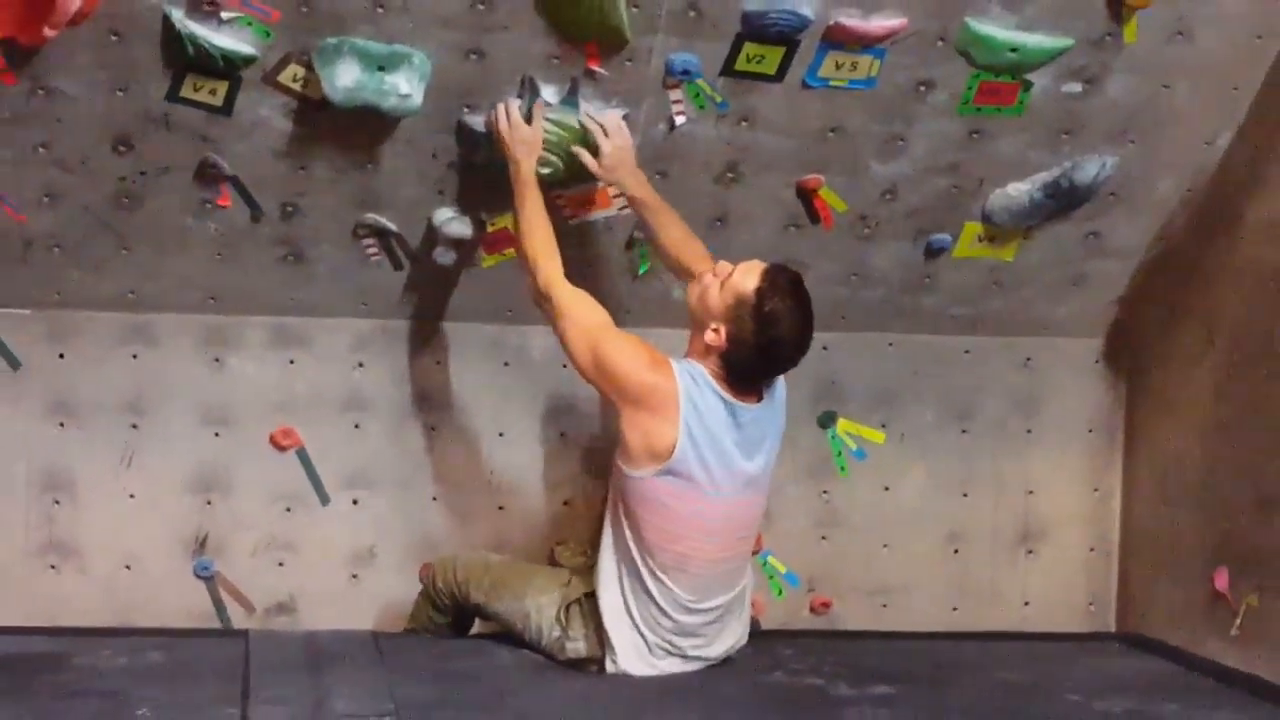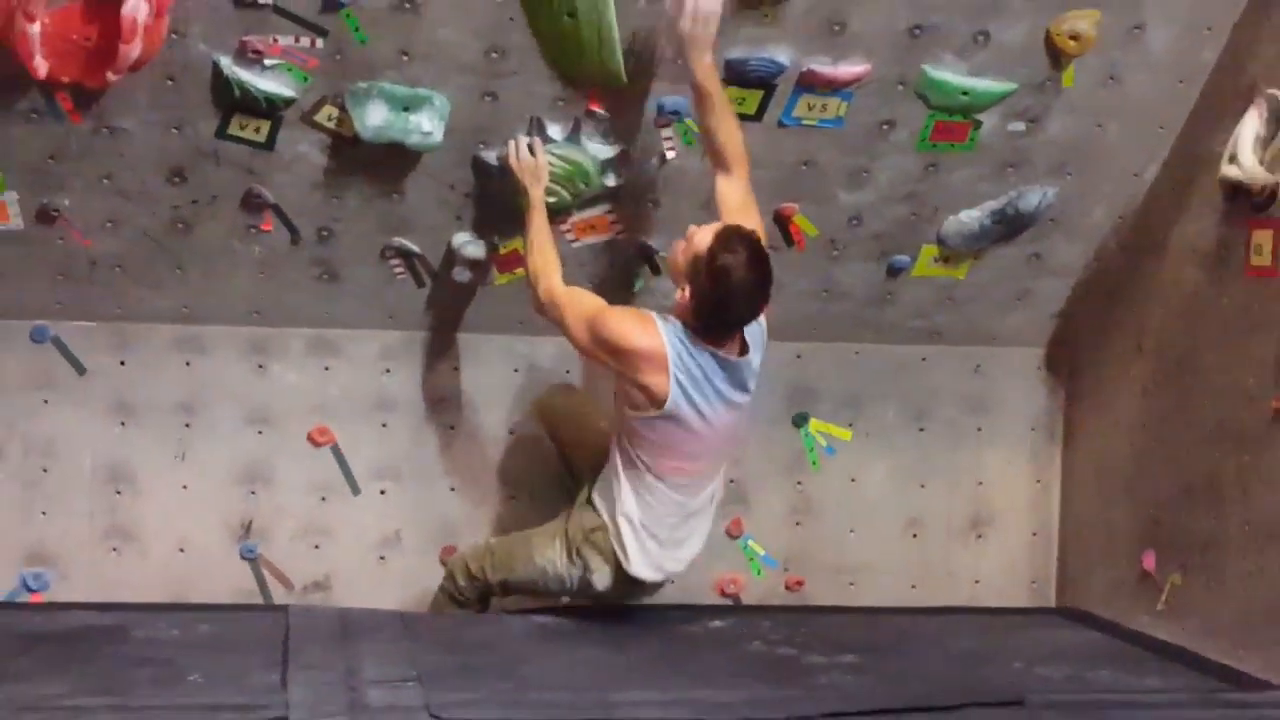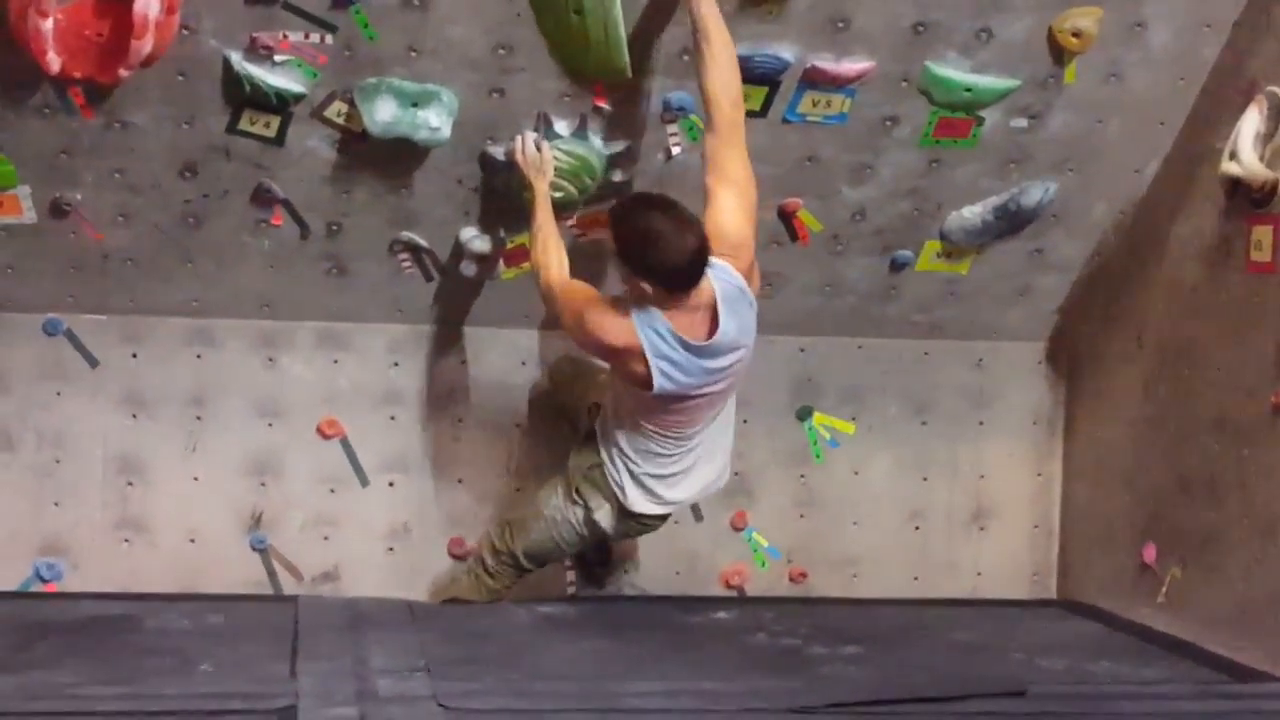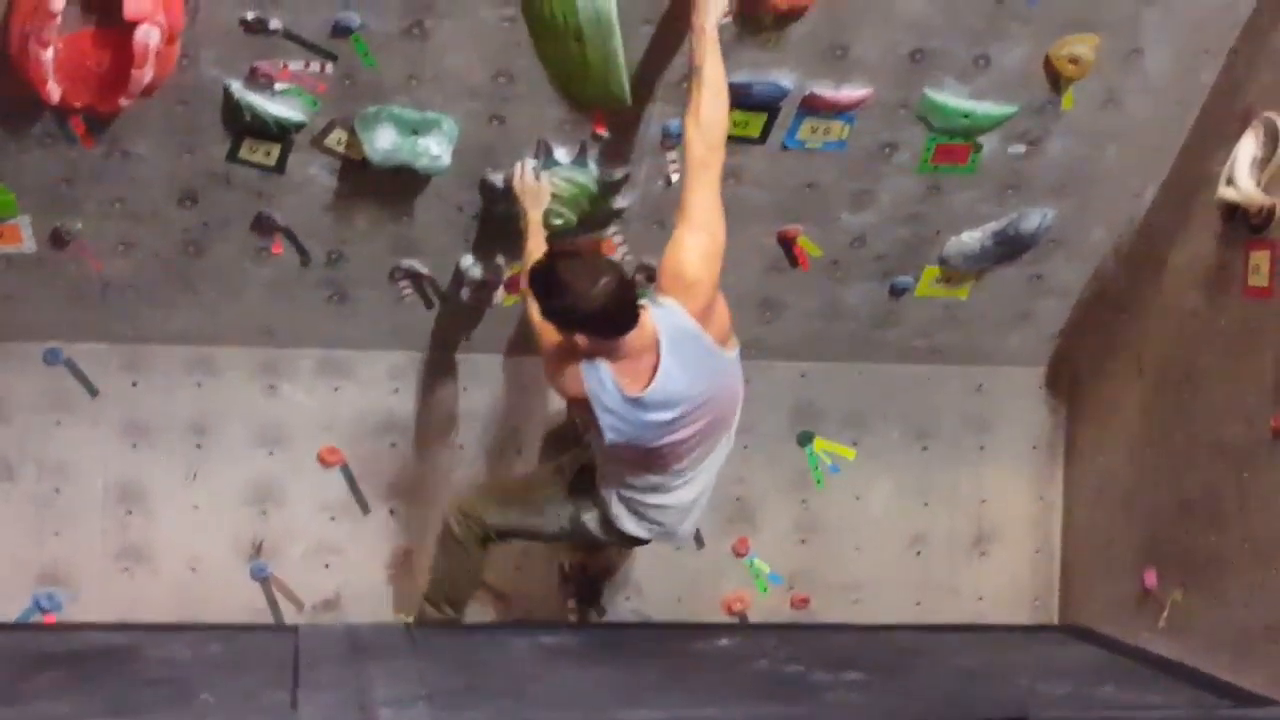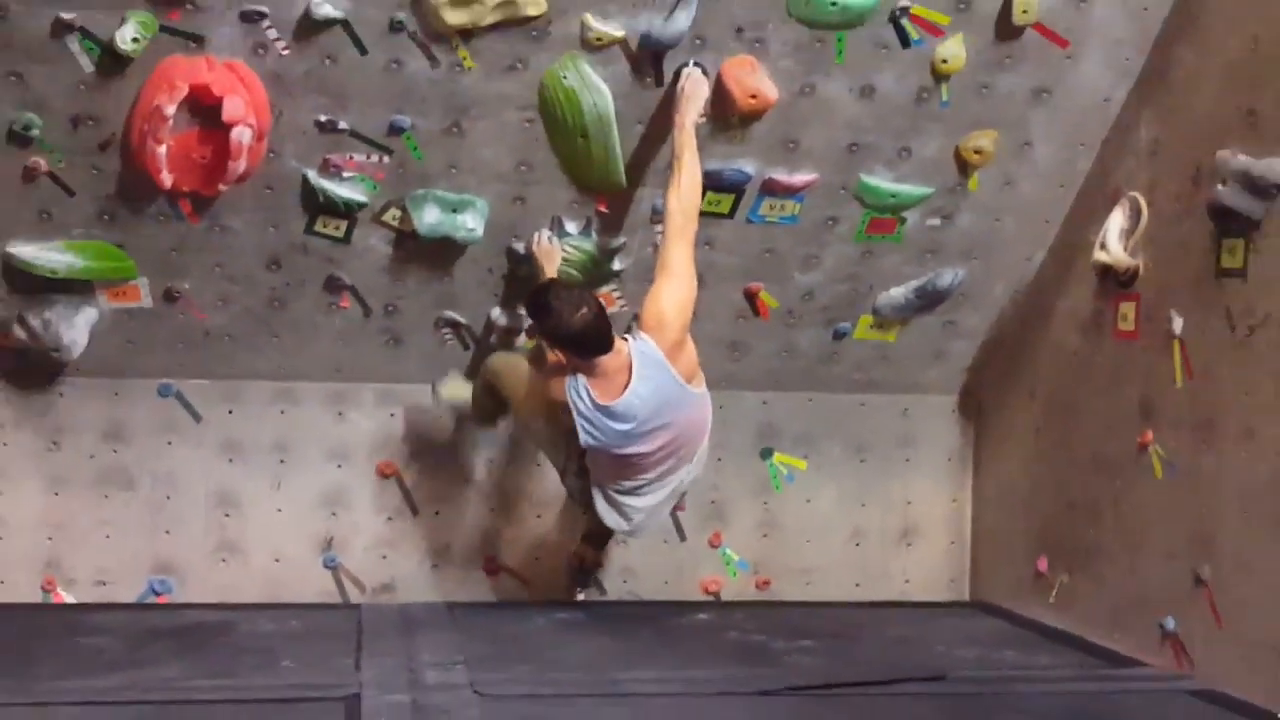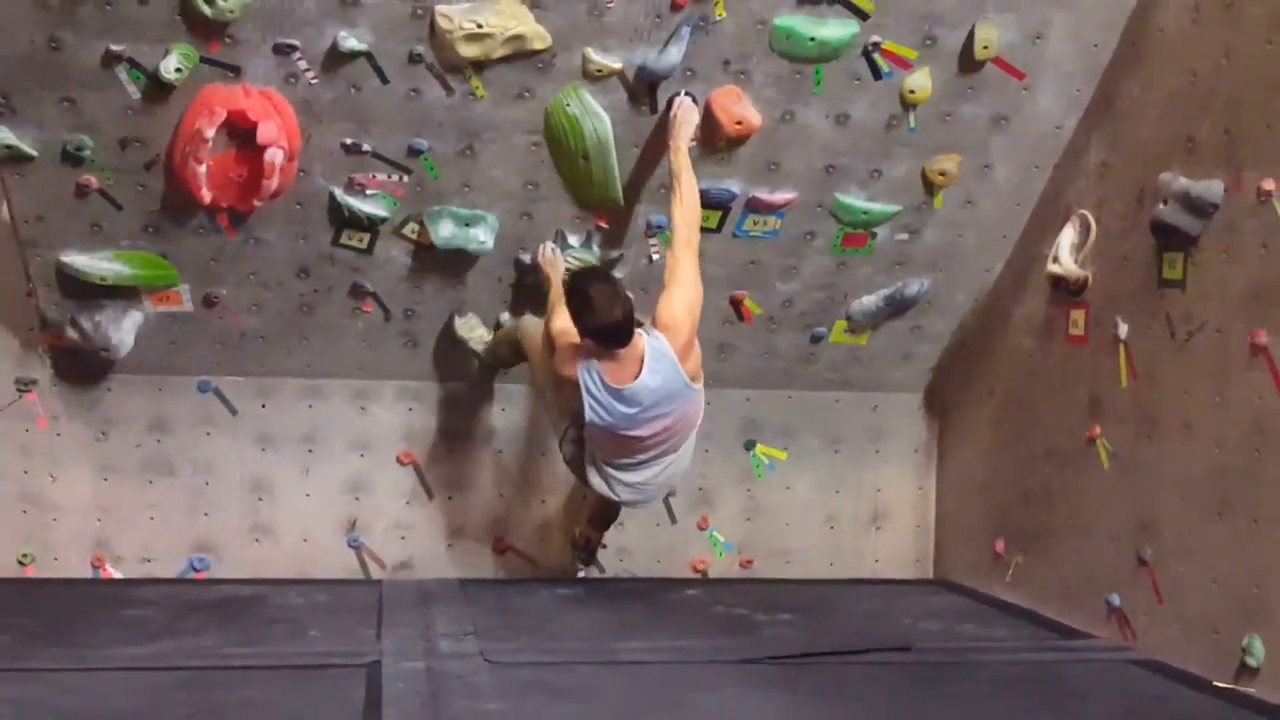
dt=0.4s
person 1, frame 1
left shoulder: (657, 390)
right shoulder: (768, 386)
left elbow: (549, 285)
right elbow: (696, 267)
right wrist: (630, 178)
left hip: (635, 650)
right hip: (721, 638)
left knee: (446, 579)
person 1, frame 2
left shoulder: (648, 348)
right shoulder: (749, 318)
left elbow: (549, 294)
right elbow: (733, 170)
left wrist: (534, 193)
right wrist: (702, 62)
left hip: (624, 558)
right hip: (675, 538)
left knee: (463, 574)
right knee: (557, 402)
right ankle: (593, 507)
person 1, frame 3
left shoulder: (622, 334)
right shoulder: (735, 264)
left elbow: (551, 281)
right elbow: (727, 124)
left wrist: (539, 188)
left hip: (630, 496)
right hip: (685, 471)
left knee: (498, 557)
right knee: (566, 375)
right ankle: (596, 548)
person 1, frame 4
left shoulder: (576, 379)
right shoulder: (693, 303)
left elbow: (538, 311)
right elbow: (705, 156)
left wrist: (533, 214)
left hip: (629, 515)
right hip: (685, 499)
left knee: (468, 519)
left ankle: (436, 623)
person 1, frame 5
left shoulder: (561, 392)
right shoulder: (665, 344)
left elbow: (551, 351)
right elbow: (681, 225)
left wrist: (548, 270)
right wrist: (685, 120)
left hip: (616, 504)
right hip: (670, 489)
left knee: (502, 366)
left ankle: (475, 403)
right ankle: (591, 549)
person 1, frame 6
left shoulder: (573, 368)
right shoulder: (675, 343)
left elbow: (559, 323)
left wrist: (554, 275)
left hip: (604, 475)
right hip: (660, 478)
left knee: (527, 329)
left ankle: (489, 349)
right ankle: (590, 535)
